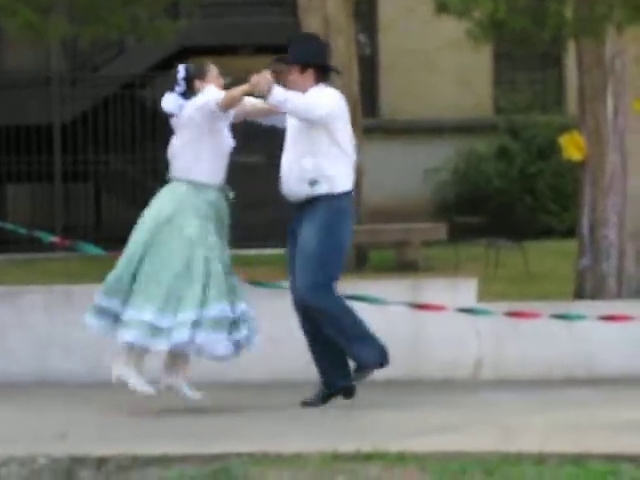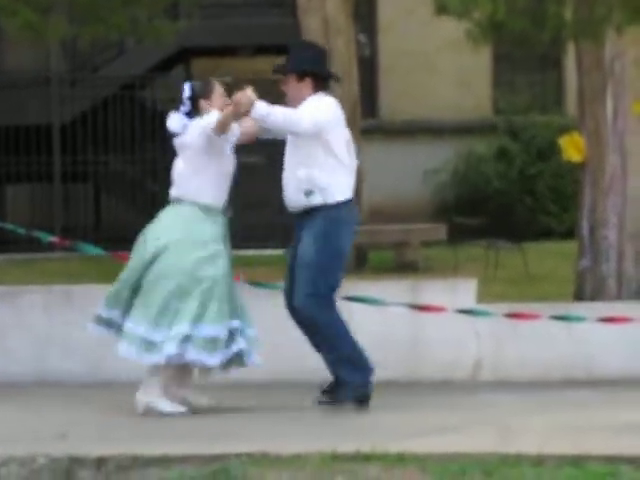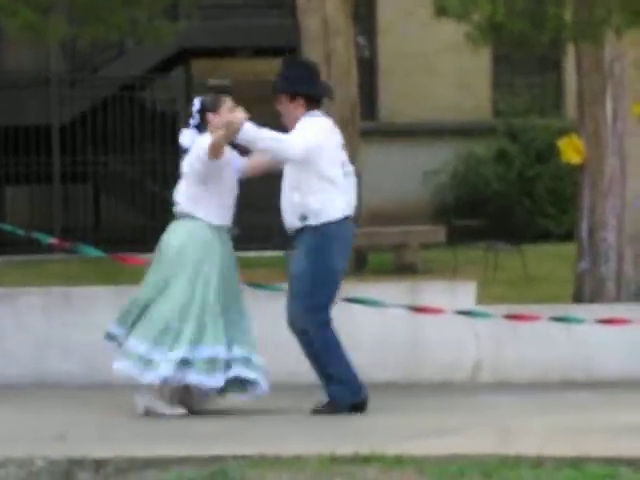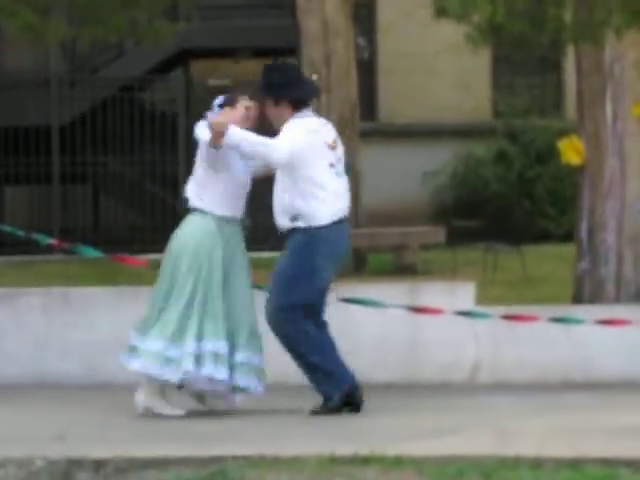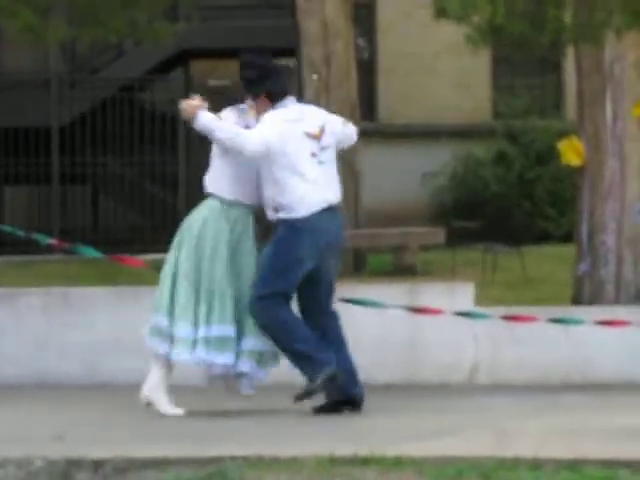
dt=0.1s
person 1, frame 1
left shoulder: (328, 99)
right shoulder: (307, 102)
left elbow: (307, 110)
right elbow: (291, 116)
left wrist: (272, 92)
left hip: (328, 210)
right hip: (306, 212)
left knee: (311, 291)
right knee: (305, 299)
left ankle: (368, 351)
right ankle: (337, 379)
person 1, frame 2
left shoulder: (320, 109)
right shoulder: (320, 109)
left elbow: (296, 123)
right elbow: (296, 124)
left wrist: (256, 108)
left hip: (329, 219)
right hip: (318, 219)
left knee: (311, 302)
right knee: (297, 301)
left ankle: (355, 380)
right ankle: (349, 376)
person 1, frame 3
left shoulder: (313, 130)
right shoulder: (321, 129)
left elbow: (290, 149)
left wrist: (243, 129)
left hip: (323, 237)
right hip: (322, 236)
left knee: (307, 318)
right knee: (305, 317)
left ankle: (345, 395)
right ankle: (349, 394)
person 1, frame 4
left shoulder: (298, 133)
right shoulder: (321, 127)
left elbow: (275, 154)
left wrist: (229, 131)
left hip: (313, 237)
right hip: (331, 233)
left knee: (283, 314)
right knee: (306, 317)
left ankle: (337, 383)
right ankle: (343, 391)
person 1, frame 5
left shoulder: (276, 124)
right shoulder: (316, 115)
left elbow: (249, 145)
right elbow: (348, 134)
left wrist: (202, 118)
left hip: (300, 229)
right hip: (328, 223)
left knee: (265, 304)
right knee: (318, 312)
left ankle: (319, 365)
right ankle: (347, 390)
person 2, frame 1
left shoulder: (210, 112)
right shoulder: (202, 104)
left elbow: (247, 109)
right elbow: (231, 98)
left hip: (200, 209)
right hip: (184, 207)
left knee: (196, 288)
right knee: (167, 283)
left ankle: (175, 371)
right ankle: (128, 363)
person 2, frame 2
left shoulder: (207, 131)
right shoulder: (205, 127)
left elbow: (243, 131)
right elbow: (226, 119)
left hip: (202, 227)
right hip: (191, 225)
left knee: (199, 306)
right knee: (184, 302)
left ankle: (180, 383)
right ankle: (152, 391)
person 2, frame 3
left shoulder: (223, 157)
right shoulder: (206, 147)
left elbow: (250, 166)
right elbow: (220, 140)
right wrist: (235, 126)
left hip: (206, 243)
right hip: (196, 242)
left knee: (205, 318)
right knee: (187, 319)
left ankle: (184, 389)
right ankle: (150, 394)
person 2, frame 4
left shoulder: (241, 151)
right shoulder: (214, 142)
right elbow: (215, 133)
right wrist: (227, 120)
left hip: (227, 240)
right hip: (204, 236)
left knee: (218, 316)
right knee: (192, 312)
left ankle: (196, 379)
right ankle: (150, 393)
person 2, frame 5
right shoulder: (232, 121)
left hip: (239, 225)
right hip: (215, 220)
left knee: (241, 301)
right knee: (196, 298)
left ankle: (223, 362)
right ankle: (155, 384)
